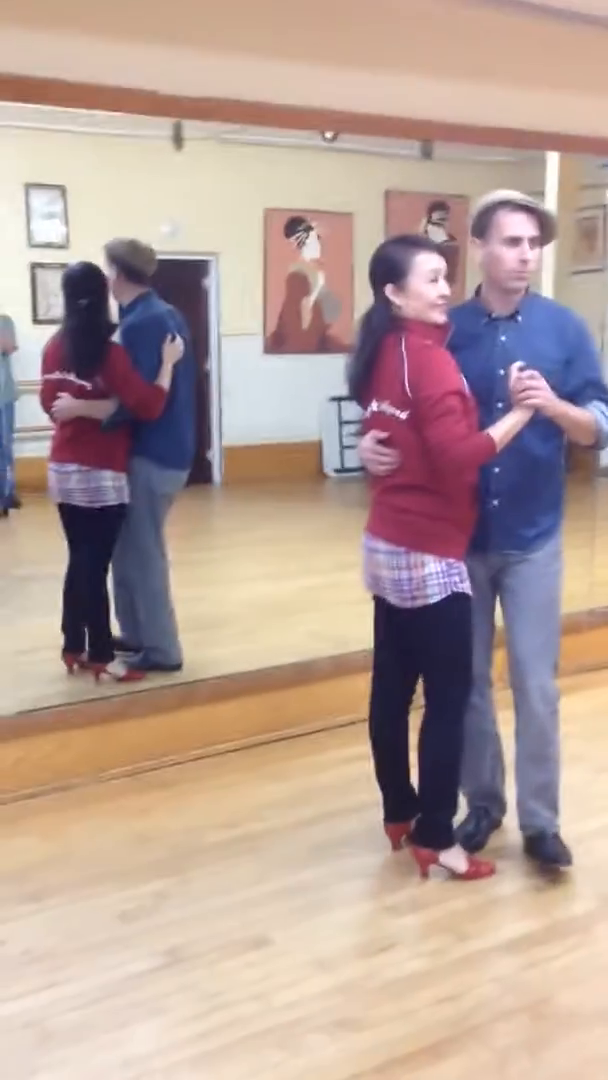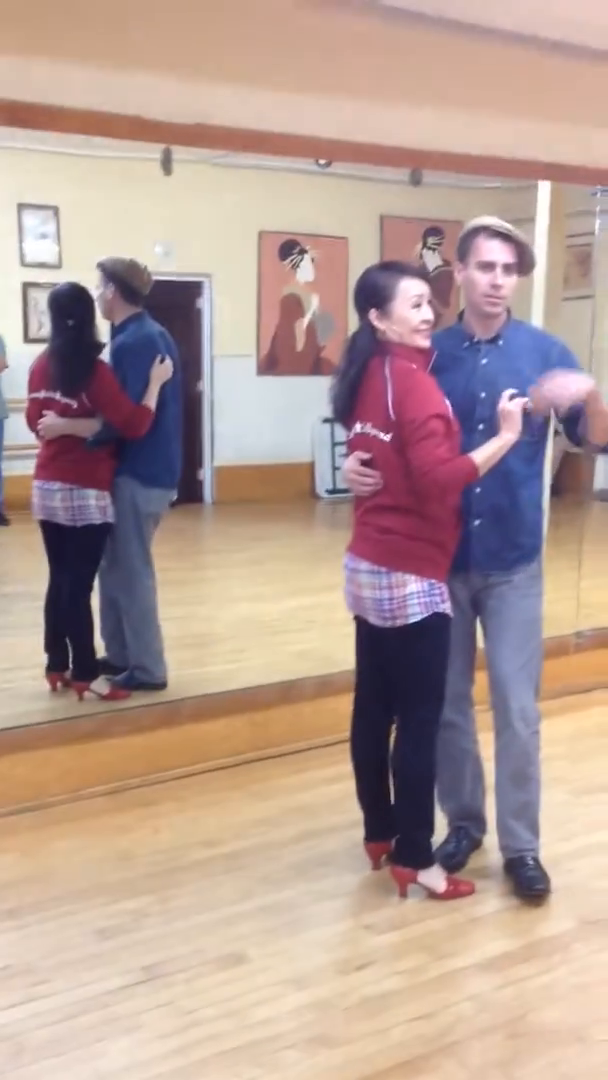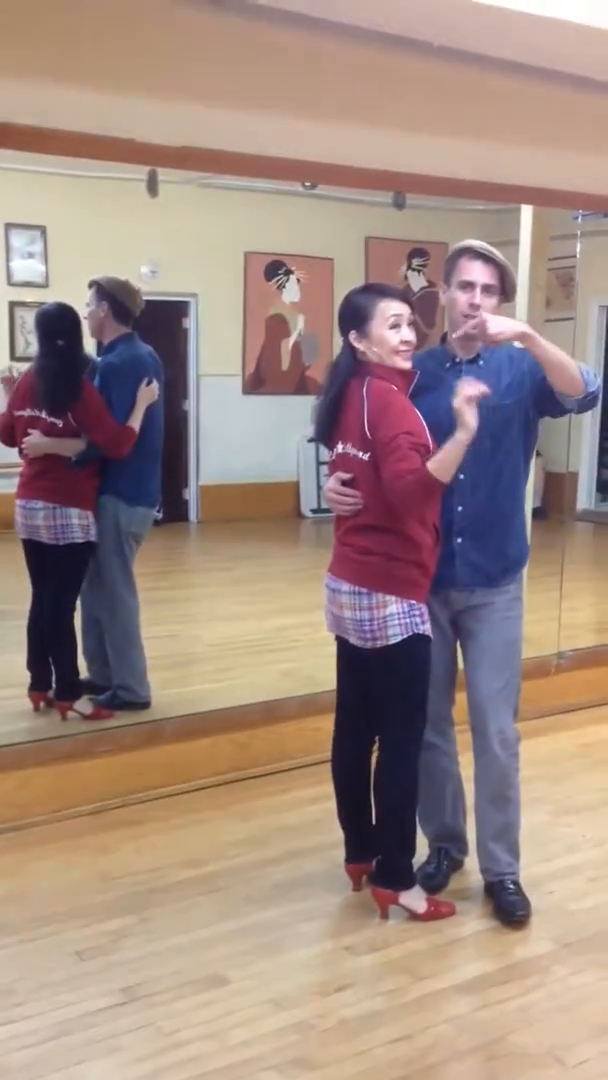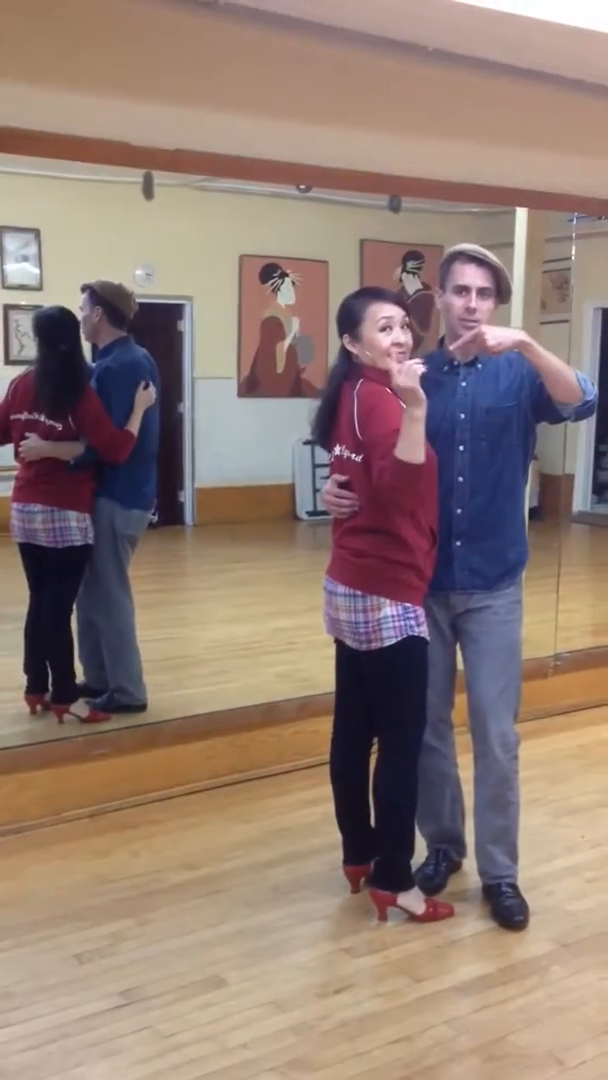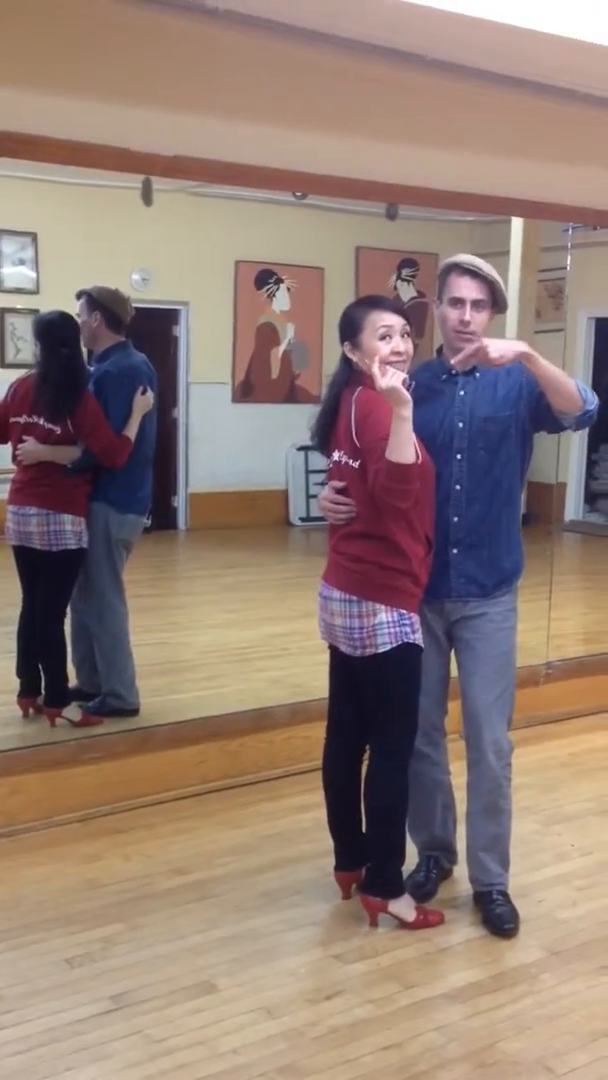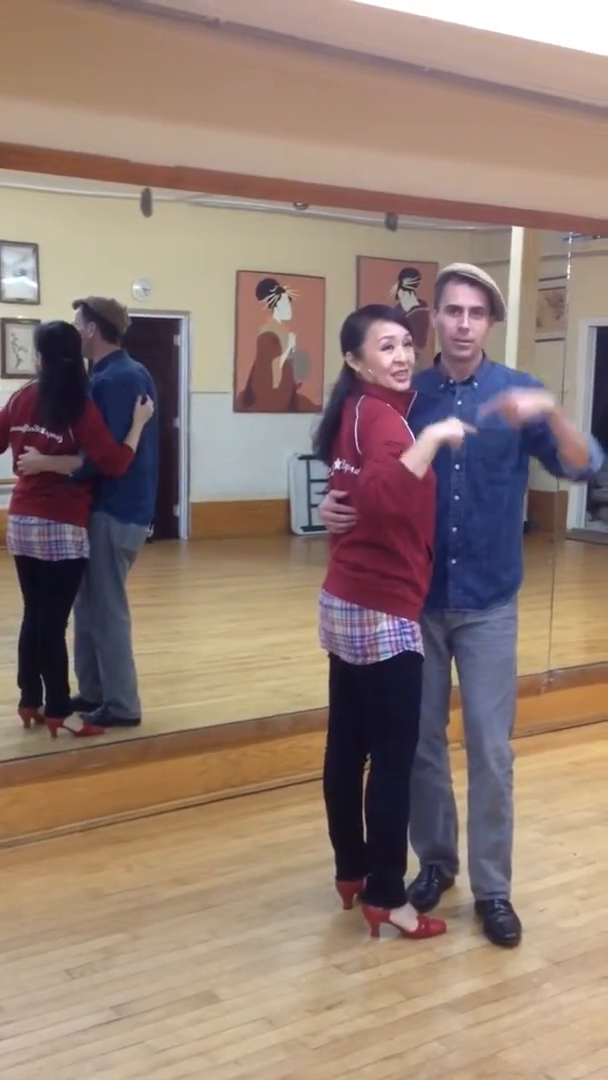
dt=0.4s
person 1, frame 1
right shoulder: (446, 330)
right wrist: (375, 442)
left hip: (533, 537)
left knee: (535, 684)
right knee: (465, 680)
left ankle: (540, 821)
right ankle: (482, 802)
person 1, frame 2
left shoulder: (544, 351)
right shoulder: (427, 354)
right wrist: (359, 465)
left hip: (514, 562)
right hip: (440, 560)
left knee: (517, 708)
right knee: (446, 703)
left ankle: (521, 845)
right ankle: (464, 822)
person 1, frame 3
left shoulder: (522, 369)
right shoulder: (411, 374)
left elbow: (582, 396)
left wrist: (527, 334)
right wrist: (340, 486)
left hip: (494, 581)
left knee: (496, 730)
right knee: (427, 723)
left ankle: (501, 867)
right ankle: (443, 843)
person 1, frame 4
left shoulder: (519, 374)
right shoulder: (410, 377)
left elbow: (580, 403)
left wrist: (523, 343)
right wrist: (339, 490)
left hip: (493, 583)
right hip: (420, 581)
left knee: (496, 734)
right knee: (426, 726)
left ankle: (499, 870)
right ankle: (442, 844)
person 1, frame 5
left shoulder: (517, 386)
right shoulder: (408, 387)
left elbow: (580, 412)
left wrist: (525, 355)
right wrist: (336, 496)
left hip: (488, 592)
right hip: (415, 589)
left knee: (490, 741)
right knee: (420, 732)
left ankle: (490, 877)
right ankle: (433, 851)
person 1, frame 6
left shoulder: (517, 395)
right shoulder: (404, 396)
left wrist: (549, 412)
right wrist: (335, 503)
left hip: (489, 601)
right hip: (414, 599)
left knee: (491, 749)
right knee: (420, 742)
left ankle: (492, 886)
right ankle: (435, 861)
person 2, frame 1
left shoulder: (382, 353)
right shoulder: (428, 357)
right elbow: (458, 456)
right wrist: (520, 412)
left hip: (387, 543)
right hip: (429, 553)
left knee: (392, 685)
right knee: (449, 696)
left ankle: (398, 813)
right ankle: (434, 837)
person 2, frame 2
left shoulder: (366, 374)
right shoulder: (411, 380)
right elbow: (438, 477)
right wrist: (506, 436)
left hip: (368, 564)
right hip: (409, 573)
left knee: (374, 705)
right knee: (421, 716)
left ankle: (379, 831)
right ankle: (413, 856)
person 2, frame 3
left shoulder: (351, 395)
right shoulder: (388, 399)
right elbow: (408, 491)
right wrist: (463, 433)
left hip: (350, 584)
right hip: (389, 593)
left knee: (356, 725)
right knee: (404, 737)
left ankle: (360, 852)
right ankle: (394, 878)
person 2, frame 4
left shoulder: (351, 395)
right shoulder: (379, 399)
right elbow: (400, 488)
right wrist: (415, 409)
left hip: (351, 587)
right hip: (386, 594)
left knee: (355, 728)
right knee: (402, 739)
left ankle: (358, 855)
right ankle: (393, 880)
person 2, frame 5
left shoulder: (351, 403)
right shoulder: (375, 407)
right elbow: (397, 493)
right wrist: (402, 410)
left hip: (345, 593)
right hip: (381, 601)
left knee: (347, 735)
right knee: (393, 747)
left ankle: (349, 861)
right ankle: (383, 886)
person 2, frame 6
left shoulder: (352, 413)
right shoulder: (379, 415)
right elbow: (392, 498)
right wrist: (432, 436)
left hip: (346, 601)
right hip: (382, 610)
left knee: (347, 744)
right knee: (393, 755)
left ankle: (351, 870)
right ankle: (384, 896)
person 3, frame 1
left shoulder: (140, 323)
right shoulder: (163, 314)
left wrist: (79, 408)
right wrist: (87, 402)
left hip: (152, 453)
right hip: (167, 447)
left knee: (142, 552)
right knee: (132, 546)
left ankle: (161, 649)
right ankle: (137, 633)
person 3, frame 2
left shoulder: (132, 343)
right shoulder: (153, 334)
left wrist: (64, 426)
right wrist: (73, 421)
left hip: (139, 472)
right hip: (151, 467)
left knee: (130, 571)
right knee: (117, 565)
left ankle: (147, 668)
right ankle: (120, 655)
person 3, frame 3
left shoulder: (120, 363)
right shoulder: (137, 356)
left wrist: (49, 446)
left hip: (121, 492)
right hip: (126, 487)
left knee: (113, 591)
right knee: (98, 587)
left ankle: (130, 688)
right ankle: (103, 675)
person 3, frame 4
left shoulder: (118, 366)
right shoulder: (128, 359)
left wrist: (47, 448)
left hip: (117, 495)
right hip: (118, 490)
left knee: (108, 594)
right knee: (93, 590)
left ankle: (127, 691)
right ankle: (99, 678)
person 3, frame 5
left shoulder: (118, 370)
right shoulder: (124, 365)
left wrist: (44, 452)
left hip: (113, 499)
right hip: (111, 494)
left knee: (102, 598)
right knee: (87, 593)
left ankle: (119, 695)
right ankle: (91, 682)
person 3, frame 6
left shoulder: (115, 380)
right shoulder: (122, 374)
left wrist: (44, 463)
left hip: (115, 509)
right hip: (113, 504)
left knee: (105, 608)
right knee: (91, 603)
left ankle: (121, 705)
right ankle: (93, 692)
person 4, frame 1
left shoulder: (54, 347)
right shoulder: (108, 353)
right elbow: (149, 406)
right wrist: (169, 362)
left hip: (62, 470)
right hip: (101, 475)
left knee: (79, 561)
right knee: (96, 565)
left ankle: (74, 646)
right ankle: (99, 654)
person 4, frame 2
left shoulder: (41, 365)
right shoulder: (94, 371)
right elbow: (134, 425)
right wrist: (156, 383)
left hip: (46, 487)
right hip: (86, 493)
left knee: (60, 580)
right knee: (79, 585)
left ankle: (56, 665)
right ankle: (84, 673)
person 4, frame 3
right shoulder: (80, 390)
right elbow: (118, 445)
right wrist: (142, 404)
right hip: (69, 511)
left knee: (42, 599)
right knee: (62, 604)
left ankle: (40, 685)
right ankle: (67, 693)
person 4, frame 4
right shoulder: (79, 393)
right elbow: (116, 450)
right wrist: (140, 408)
right hip: (66, 515)
left knee: (39, 602)
right knee: (59, 607)
left ankle: (36, 688)
right ankle: (64, 696)
person 4, frame 5
right shoulder: (79, 398)
right elbow: (114, 455)
right wrist: (138, 413)
right hip: (61, 519)
right knee: (52, 611)
right ankle: (56, 700)
person 4, frame 6
right shoulder: (80, 407)
right elbow: (115, 464)
right wrist: (139, 422)
right hip: (62, 528)
right knee: (54, 620)
right ankle: (57, 710)
